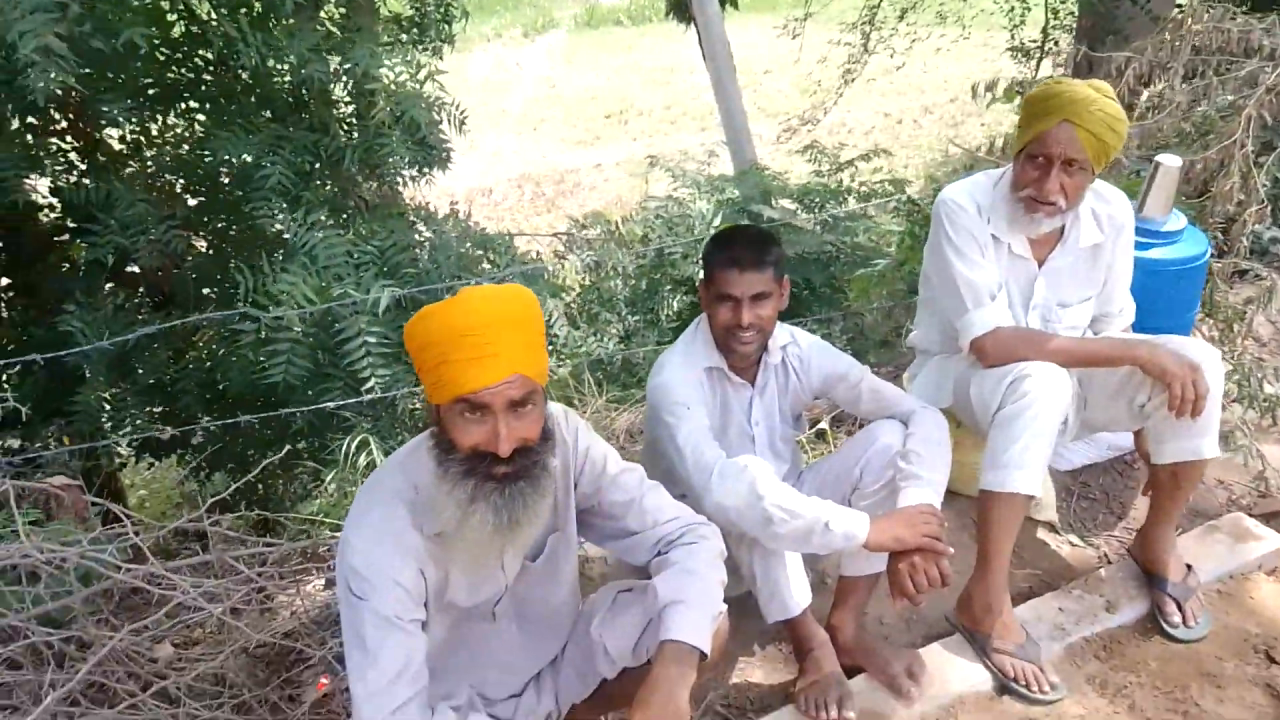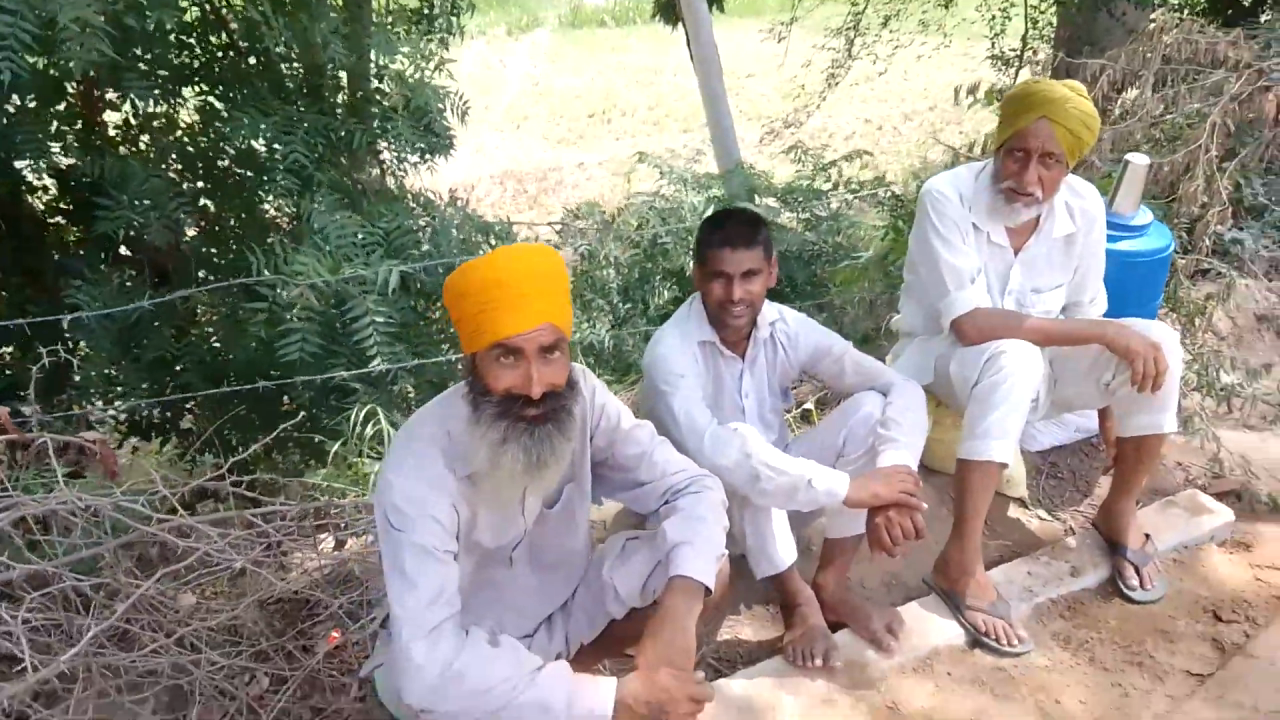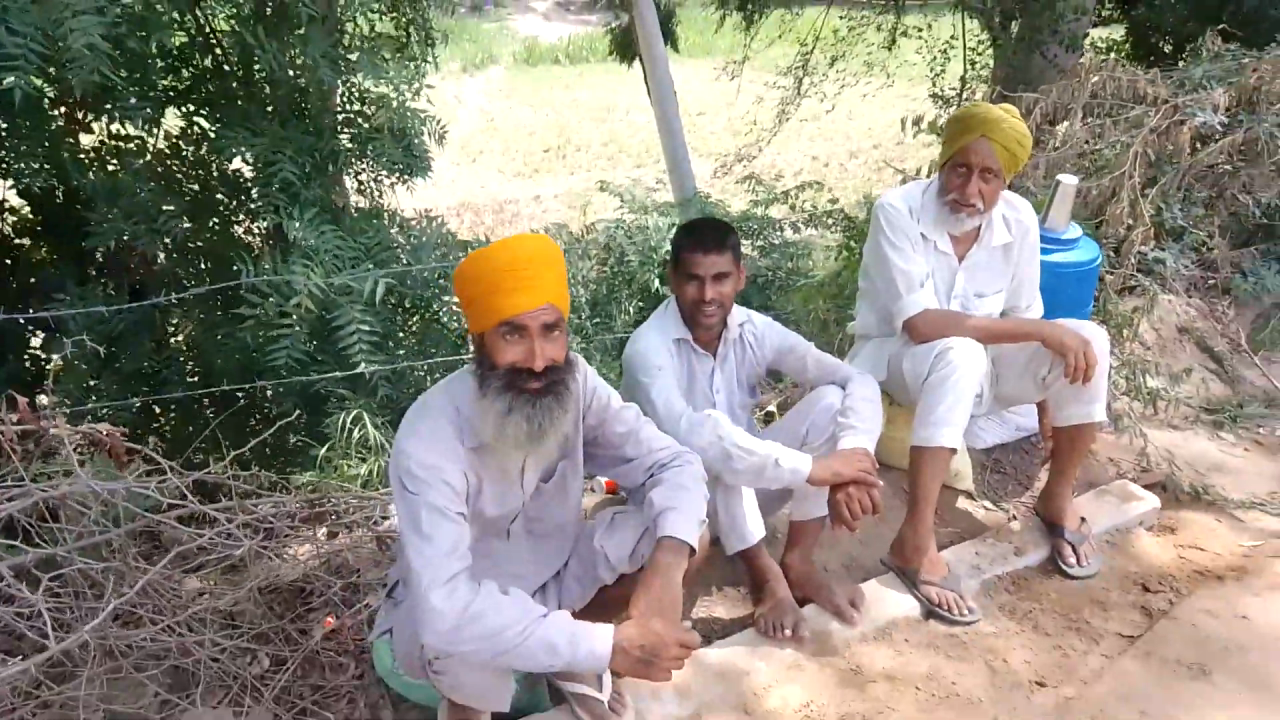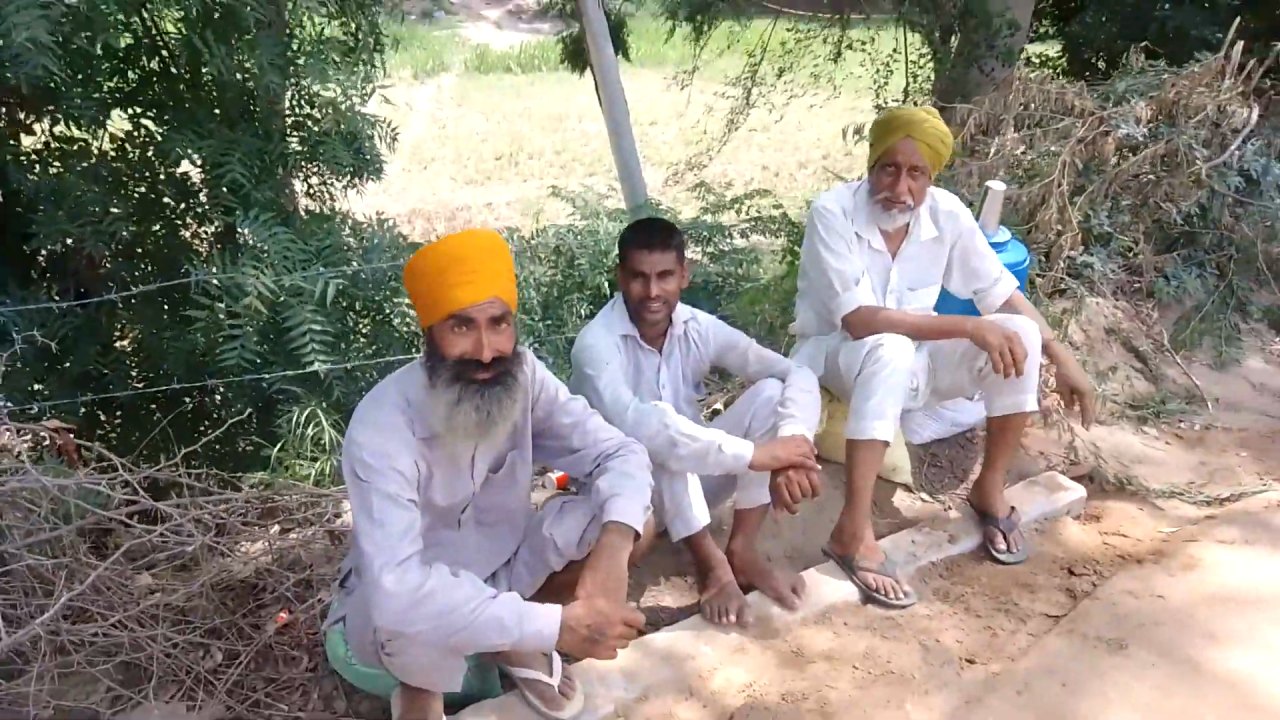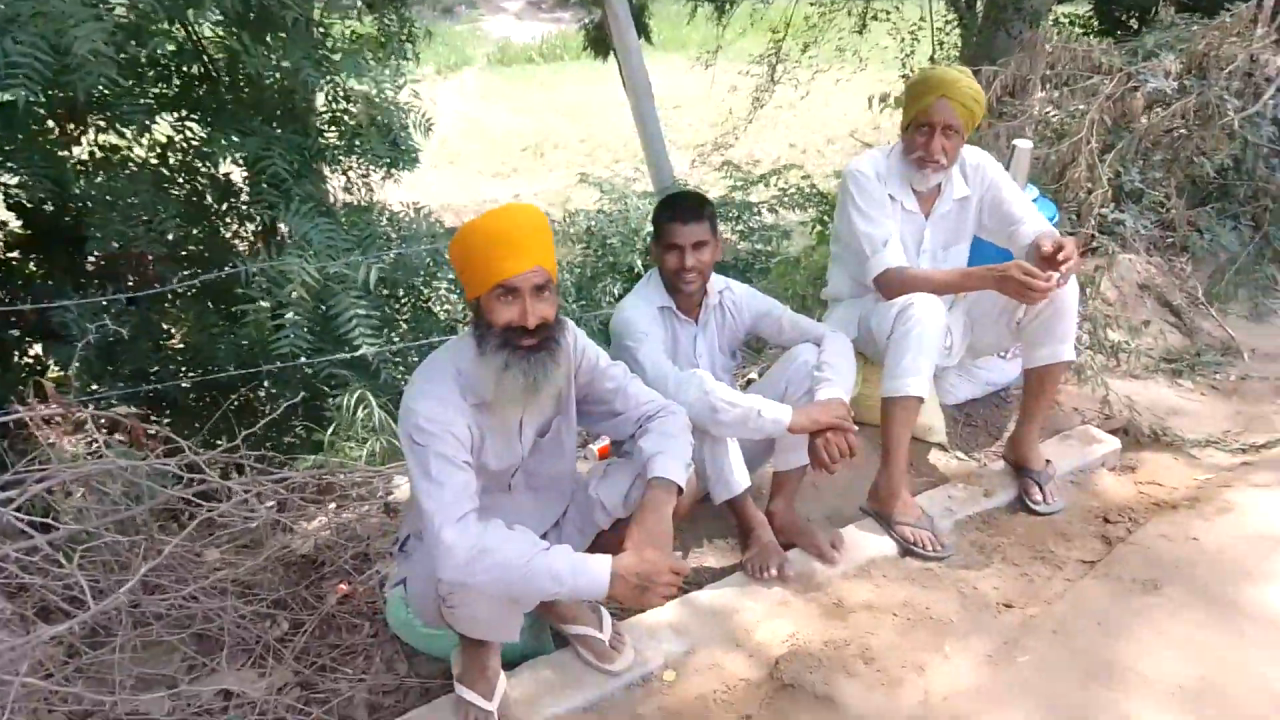
dt=0.5s
person 1, frame 1
left shoulder: (1112, 213)
right shoulder: (963, 207)
left elbow: (1111, 329)
right elbow: (991, 344)
left wrist: (1147, 428)
right wrist: (1140, 355)
left hip: (1058, 379)
right hip: (960, 374)
left knee: (1195, 363)
right knee: (1039, 380)
left ankle: (1156, 542)
right ankle: (984, 601)
person 1, frame 2
left shoulder: (1083, 206)
right shoulder: (947, 197)
left elbow: (1081, 317)
right elbow: (971, 324)
left wrist: (1110, 404)
right wrist: (1106, 334)
left hip: (1031, 362)
right hip: (940, 356)
left knee: (1155, 344)
right knee: (1013, 358)
left ankle: (1119, 512)
right ankle: (960, 562)
person 1, frame 3
left shoulder: (1018, 218)
right shoulder: (898, 210)
left elbow: (1021, 316)
right elbow: (922, 324)
left wrist: (1047, 399)
right wrist: (1042, 332)
left hip: (975, 364)
right hip: (894, 358)
left knee: (1088, 340)
right knee: (960, 354)
left ankle: (1057, 498)
right ankle: (915, 542)
person 1, frame 4
left shoulder: (946, 213)
right shoulder: (833, 211)
left elbow: (999, 292)
right elbow: (859, 319)
left wrist: (1059, 356)
right wrist: (968, 327)
left hip: (912, 356)
right hip: (835, 354)
left knee: (1020, 337)
right knee: (890, 350)
left ankle: (989, 489)
right ankle: (853, 531)
person 1, frame 5
left shoulder: (978, 168)
right shoulder: (866, 174)
left elbow: (1030, 232)
right elbow: (889, 280)
left wrist: (1053, 246)
right wrist: (991, 277)
left hip: (944, 317)
right hip: (868, 316)
left knee: (1055, 288)
right knee: (920, 309)
left ankle: (1024, 443)
right ankle: (890, 488)
person 2, frame 1
left shoulder: (562, 436)
right shoulder: (384, 526)
left elbow: (689, 537)
left wrist: (671, 678)
left hip: (555, 661)
left knee: (705, 621)
person 2, frame 2
left shoulder: (579, 395)
right shoulder: (420, 465)
left elbow: (693, 488)
right elbow: (431, 664)
left wrist: (679, 610)
left hip: (561, 605)
right hip: (465, 650)
left knee: (704, 569)
left ankle: (566, 678)
person 2, frame 3
left shoulder: (572, 382)
right shoulder: (430, 438)
left elbow: (675, 463)
right elbow: (449, 611)
left wrist: (667, 569)
right wrist: (608, 646)
left hip: (551, 577)
right hip: (456, 618)
left knee: (686, 525)
right knee: (463, 637)
left ankle: (566, 652)
person 2, frame 4
left shoulder: (522, 374)
right shoulder: (382, 426)
left elbow: (621, 454)
right elbow: (397, 591)
left wrist: (613, 548)
right wrist: (556, 625)
left hip: (502, 564)
right hip: (405, 598)
left knee: (633, 520)
right knee: (420, 621)
left ankle: (512, 639)
person 2, frame 5
left shoulder: (563, 344)
right shoulder: (435, 396)
left elbow: (661, 416)
right elbow: (457, 547)
left wrist: (657, 505)
right wrist: (607, 576)
left hip: (551, 526)
right hip: (451, 566)
left knee: (672, 482)
right knee: (478, 579)
left ankle: (562, 599)
right ankle: (479, 643)
person 3, frame 1
left shoulder: (800, 351)
right shoulder: (676, 378)
left elbow: (923, 417)
right elbow: (718, 491)
left wrist: (915, 516)
right wrist: (866, 530)
left hip: (789, 522)
left knee: (889, 438)
right knee: (747, 478)
left ankle: (845, 630)
right ankle: (811, 644)
person 3, frame 2
left shoulder: (788, 329)
right shoulder: (671, 351)
left elbow: (902, 389)
right elbow: (711, 453)
left wrist: (892, 479)
right wrist: (846, 488)
left hip: (779, 489)
left knee: (870, 407)
right knee: (735, 458)
left ankle: (830, 588)
right ankle: (797, 600)
person 3, frame 3
left shoulder: (755, 330)
right shoulder: (648, 348)
left elbow: (859, 382)
right elbow: (687, 435)
left wrist: (852, 460)
right wrist: (810, 468)
left hip: (747, 483)
left knee: (830, 400)
right knee: (711, 449)
left ankle: (797, 564)
right ankle: (766, 576)
person 3, frame 4
left shoulder: (699, 328)
right shoulder: (596, 344)
left elbow: (798, 375)
right elbow: (633, 423)
left wrist: (792, 443)
right wrist: (751, 453)
left hip: (691, 479)
left knee: (771, 392)
right knee: (657, 440)
left ankle: (742, 552)
right ankle: (711, 564)
person 3, frame 5
left shoulder: (733, 298)
right shoulder: (634, 317)
left elbow: (832, 340)
right elbow: (676, 393)
left wrist: (829, 409)
right wrist: (790, 418)
left hip: (732, 444)
left knee: (807, 357)
right knee: (700, 406)
left ankle: (782, 512)
right ankle: (751, 523)
